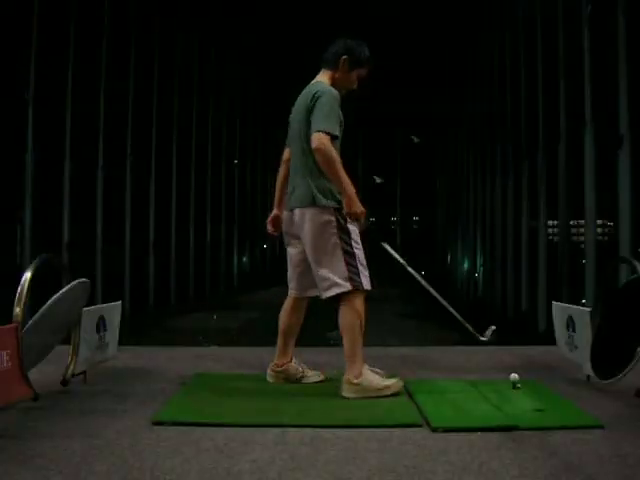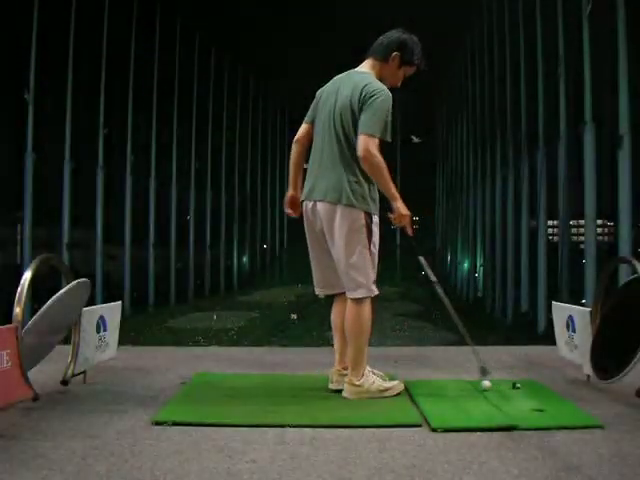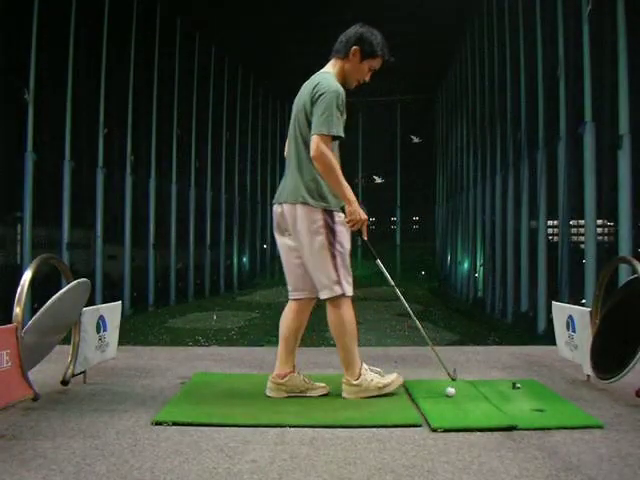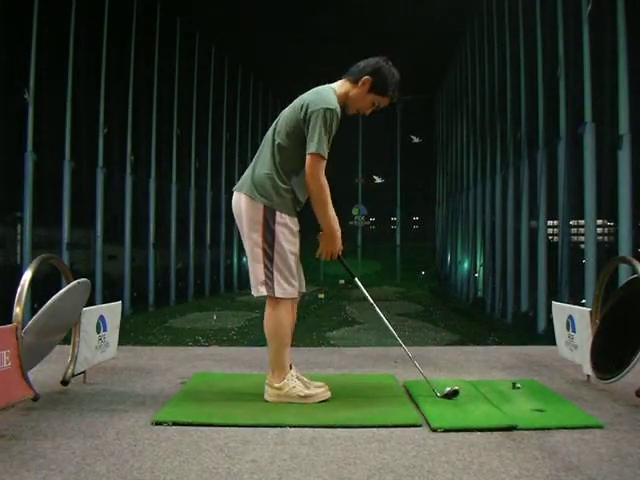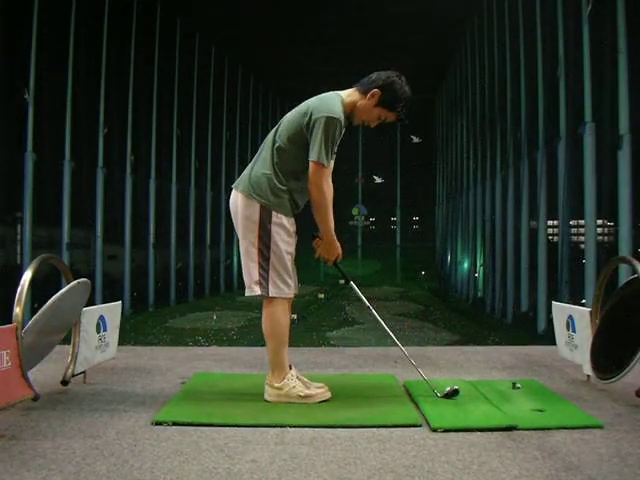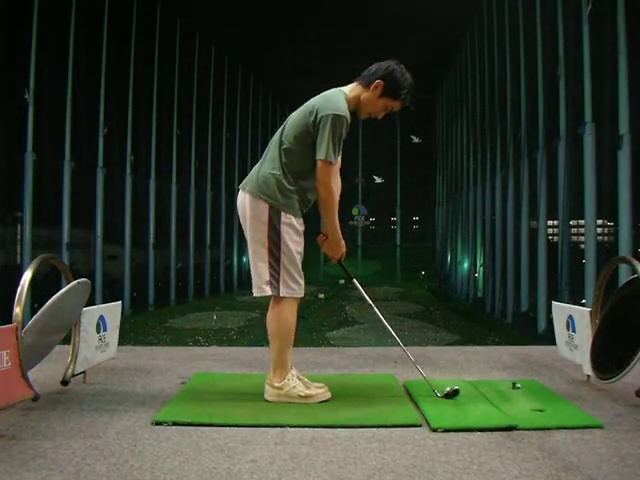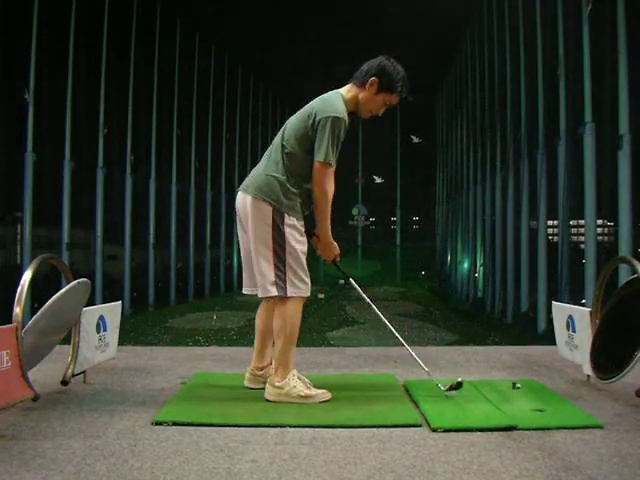
dt=0.7s
person 1, frame 1
left shoulder: (303, 98)
right shoulder: (326, 95)
left elbow: (286, 160)
right elbow: (321, 146)
left wrist: (279, 207)
right wrist: (350, 194)
left hip: (299, 207)
right hip: (324, 206)
left knee: (300, 290)
right knee: (353, 288)
left ankle: (282, 363)
right ankle: (355, 375)
person 1, frame 2
left shoulder: (331, 86)
right shoulder: (377, 92)
left elbow: (300, 140)
right elbow: (367, 152)
left wrist: (295, 187)
right wrist: (396, 202)
left hip: (315, 201)
right hip: (349, 203)
left knee: (341, 289)
right knee: (360, 290)
left ankle: (342, 368)
right ankle: (358, 378)
person 1, frame 3
left shoulder: (311, 85)
right shoulder: (331, 89)
right elbow: (319, 152)
right wrist: (351, 203)
left hip: (289, 202)
right hip: (313, 205)
left knee: (303, 293)
right knee: (337, 291)
left ankle: (283, 374)
right ankle: (356, 377)
person 1, frame 4
left shoulder: (320, 100)
right shoulder: (327, 105)
left elbow: (311, 175)
right elbow: (313, 176)
left wrist: (332, 226)
right wrist: (331, 232)
left hip: (264, 199)
right hip: (266, 201)
left knee: (286, 292)
right knee: (281, 293)
left ankle: (283, 373)
right ankle: (279, 381)
person 1, frame 5
left shoulder: (332, 109)
right shoulder: (330, 113)
left elbow: (325, 180)
right elbow: (315, 183)
left wrist: (329, 234)
right wrist: (328, 238)
left hip: (265, 200)
right hip: (262, 201)
left knee: (283, 291)
right knee: (277, 292)
left ankle: (283, 374)
right ankle: (279, 381)
person 1, frame 6
left shoulder: (334, 105)
right shoulder: (336, 111)
left elbow: (333, 177)
right elbow: (324, 181)
left wrist: (331, 231)
right wrist: (335, 236)
left hip: (266, 198)
right hip: (272, 202)
left knee: (285, 291)
right knee: (286, 291)
left ankle: (282, 373)
right ankle: (280, 382)
person 1, frame 7
left shoulder: (330, 107)
right shoulder: (335, 113)
left elbow: (326, 178)
right elbow: (320, 182)
left wrist: (322, 232)
right wrist: (326, 238)
left hip: (258, 198)
right hip: (272, 203)
left knee: (274, 290)
right knee: (291, 291)
left ankle: (260, 367)
right ankle: (282, 380)
